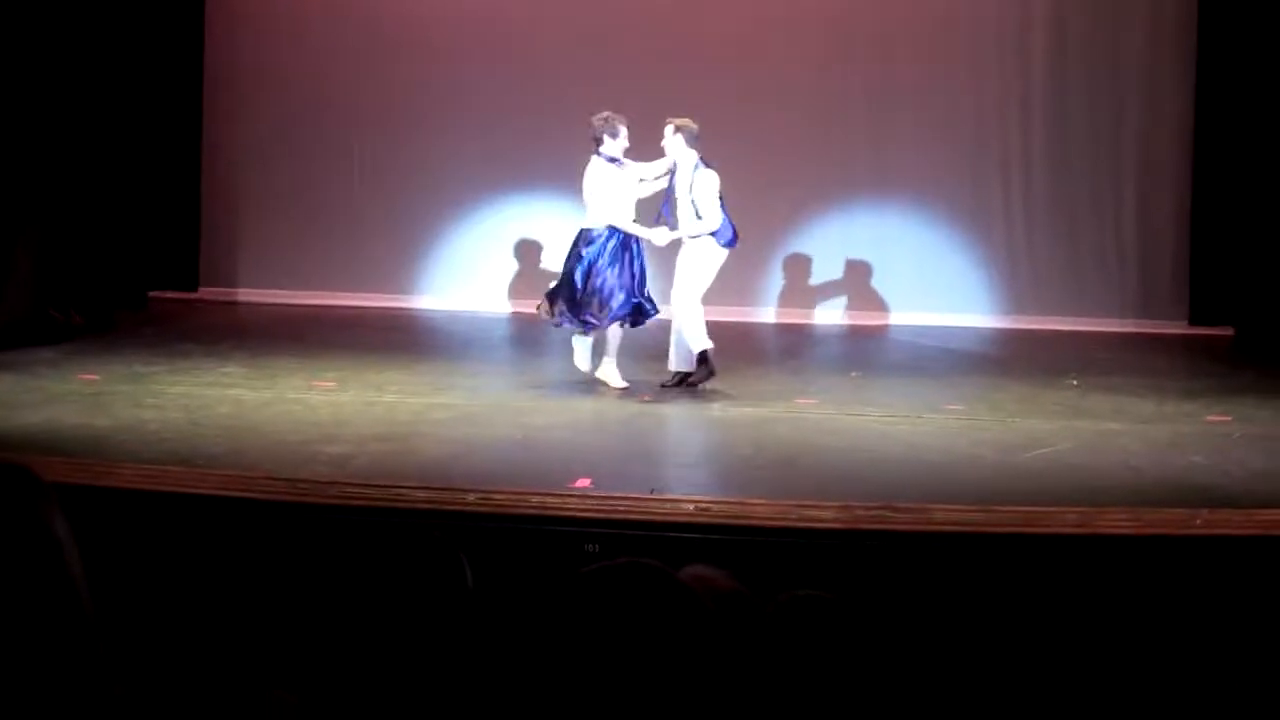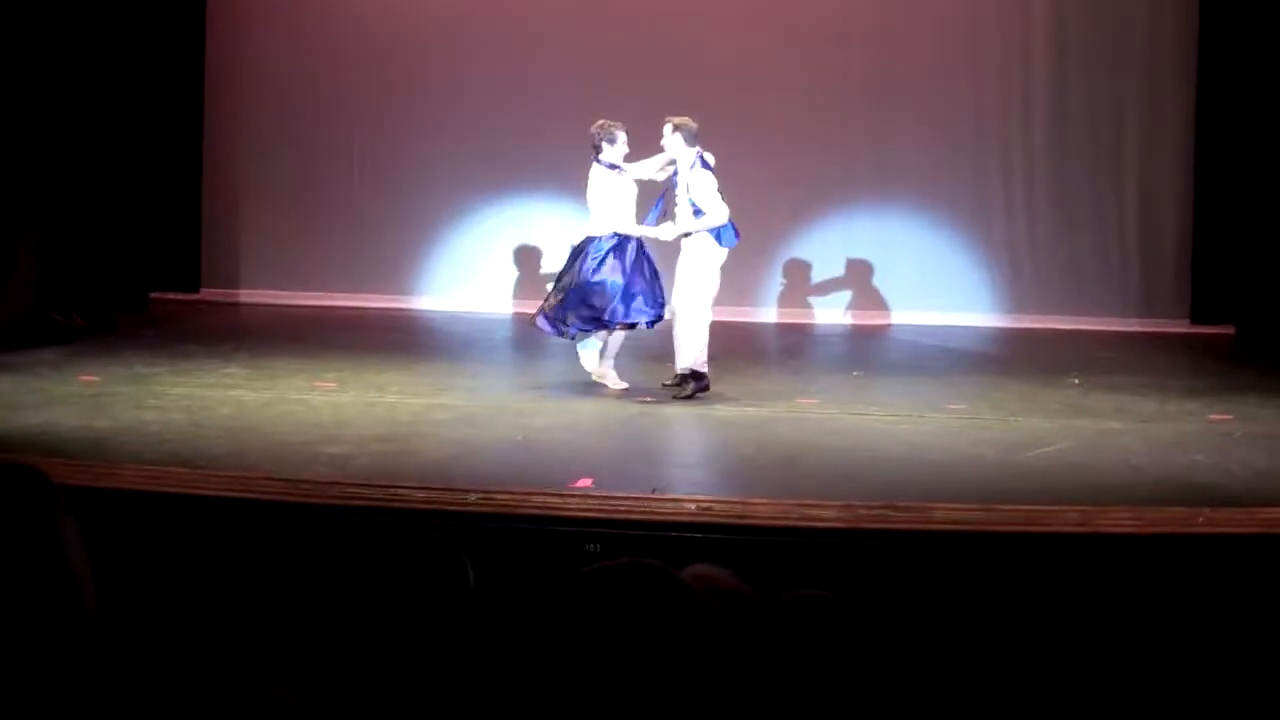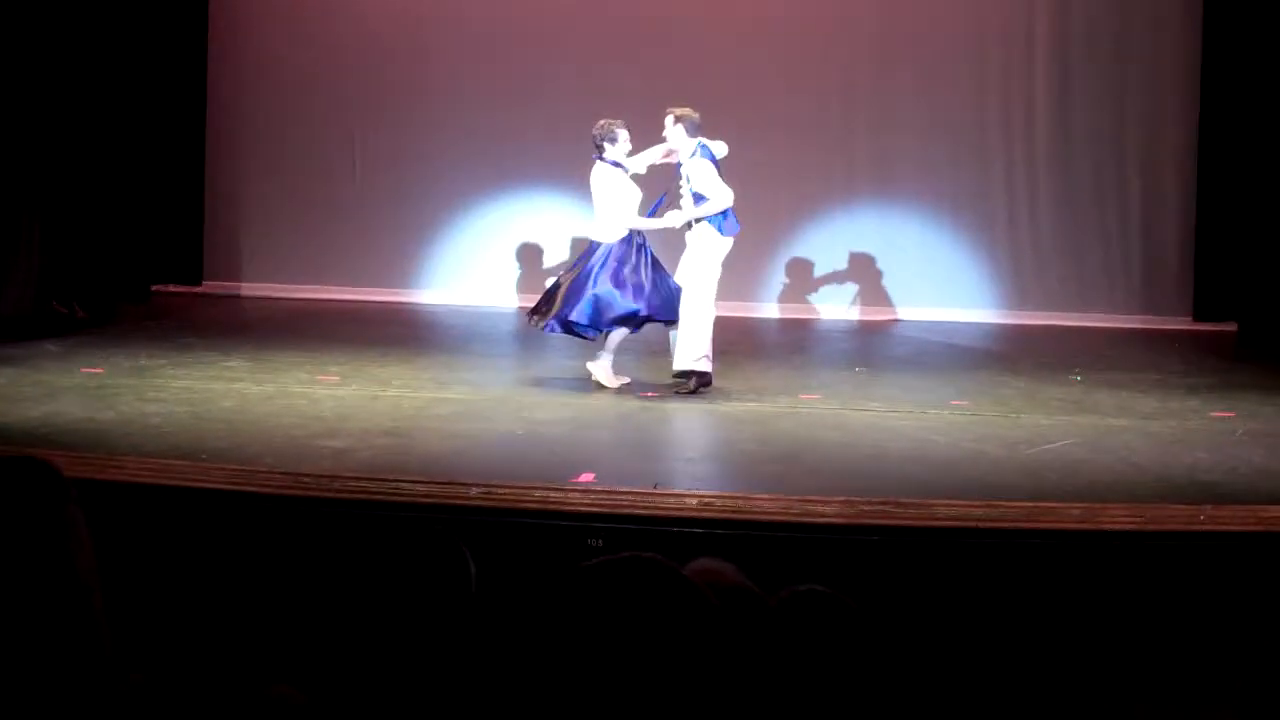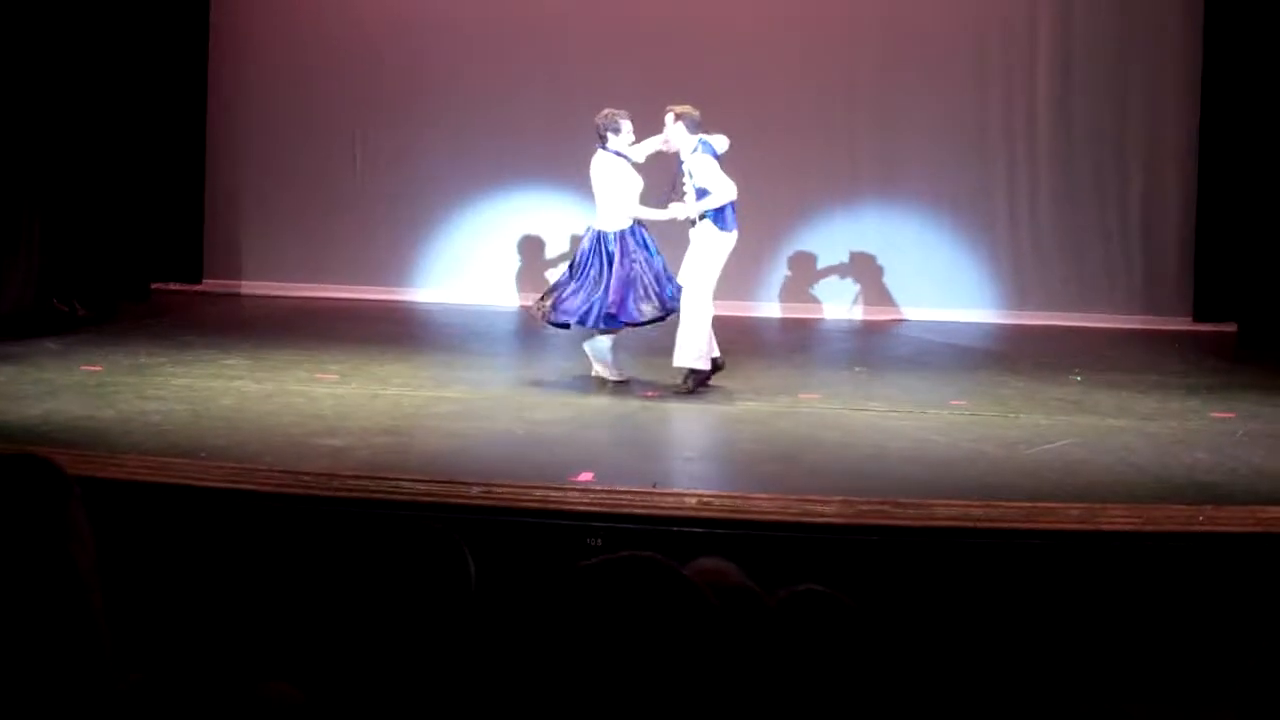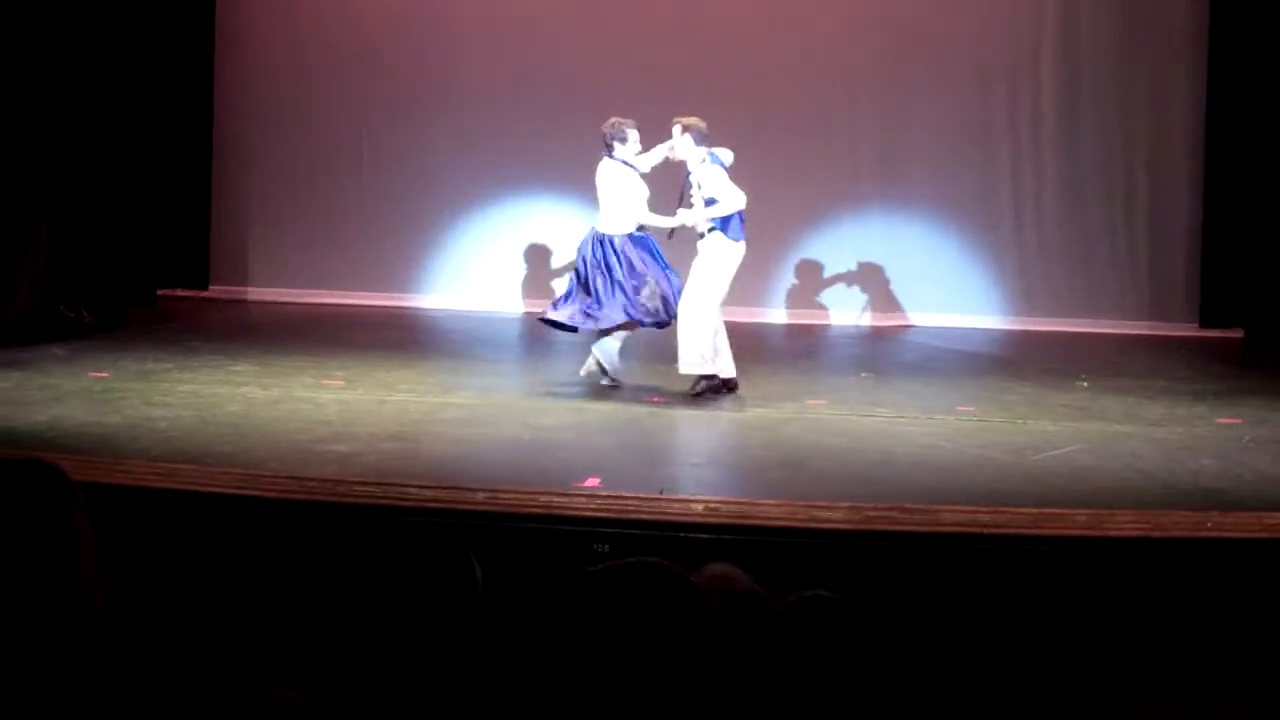
dt=0.1s
person 1, frame 1
left shoulder: (705, 176)
right shoulder: (680, 166)
left elbow: (712, 222)
left wrist: (674, 233)
left hip: (709, 244)
right hip: (690, 242)
left knee: (685, 298)
right knee: (679, 303)
left ankle: (702, 355)
right ankle: (684, 367)
person 1, frame 2
left shoulder: (698, 176)
right shoulder: (691, 161)
left elbow: (721, 214)
left wrist: (681, 228)
left hip: (707, 245)
right hip: (695, 244)
left knee: (692, 305)
right knee: (682, 305)
left ankle: (697, 374)
right ankle: (687, 368)
person 1, frame 3
left shoulder: (699, 164)
right shoulder: (697, 149)
left elbow: (726, 198)
left wrist: (688, 213)
left hip: (711, 235)
right hip: (700, 235)
left knee: (697, 300)
right knee: (682, 295)
left ankle: (699, 370)
right ankle: (691, 363)
person 1, frame 4
left shoulder: (699, 159)
right shoulder: (699, 147)
left elbow: (729, 191)
left wrist: (690, 208)
left hip: (712, 232)
right hip: (707, 233)
left knee: (693, 297)
right knee: (696, 297)
left ankle: (696, 366)
right ankle: (709, 358)
person 1, frame 5
left shoulder: (707, 170)
right shoulder: (704, 160)
left elbow: (738, 199)
right elbow: (727, 156)
left wrist: (699, 215)
left hip: (721, 243)
right hip: (716, 244)
left knee: (692, 305)
right knee: (705, 308)
left ankle: (706, 372)
right ankle: (726, 376)
person 2, frame 1
left shoulder: (621, 165)
right shoulder: (597, 172)
left elbow: (650, 171)
right elbow: (612, 216)
right wrist: (649, 234)
left hip: (622, 239)
right hip: (602, 239)
left knee: (623, 301)
right knee: (610, 299)
left ankle: (609, 365)
right ankle: (583, 337)
person 2, frame 2
left shoulder: (617, 170)
right shoulder: (603, 178)
left elbow: (648, 168)
right elbow: (616, 222)
right wrist: (656, 232)
left hip: (620, 247)
right hip: (609, 247)
left knee: (624, 308)
right knee: (625, 307)
left ankle: (606, 366)
right ankle: (598, 354)
person 2, frame 3
left shoulder: (612, 168)
right shoulder: (606, 178)
left elbow: (647, 157)
right elbow: (625, 219)
right wrist: (663, 222)
left hip: (622, 245)
right hip: (614, 248)
left knee: (631, 308)
right knee: (629, 307)
left ankle: (604, 363)
right ankle: (602, 362)
person 2, frame 4
left shoulder: (610, 159)
right shoulder: (610, 166)
left elbow: (647, 146)
right elbow: (627, 208)
right wrist: (666, 213)
left hip: (616, 235)
right hip: (615, 237)
left knee: (620, 298)
right knee: (632, 297)
left ankle: (604, 358)
right ankle: (599, 344)
person 2, frame 5
left shoulder: (617, 165)
right shoulder: (615, 174)
left elbow: (649, 158)
right elbow: (636, 215)
left wrist: (671, 145)
right wrist: (672, 221)
left hip: (620, 241)
right hip: (618, 243)
left knee: (619, 302)
right knee: (644, 298)
left ankle: (597, 361)
right ankle: (608, 347)
